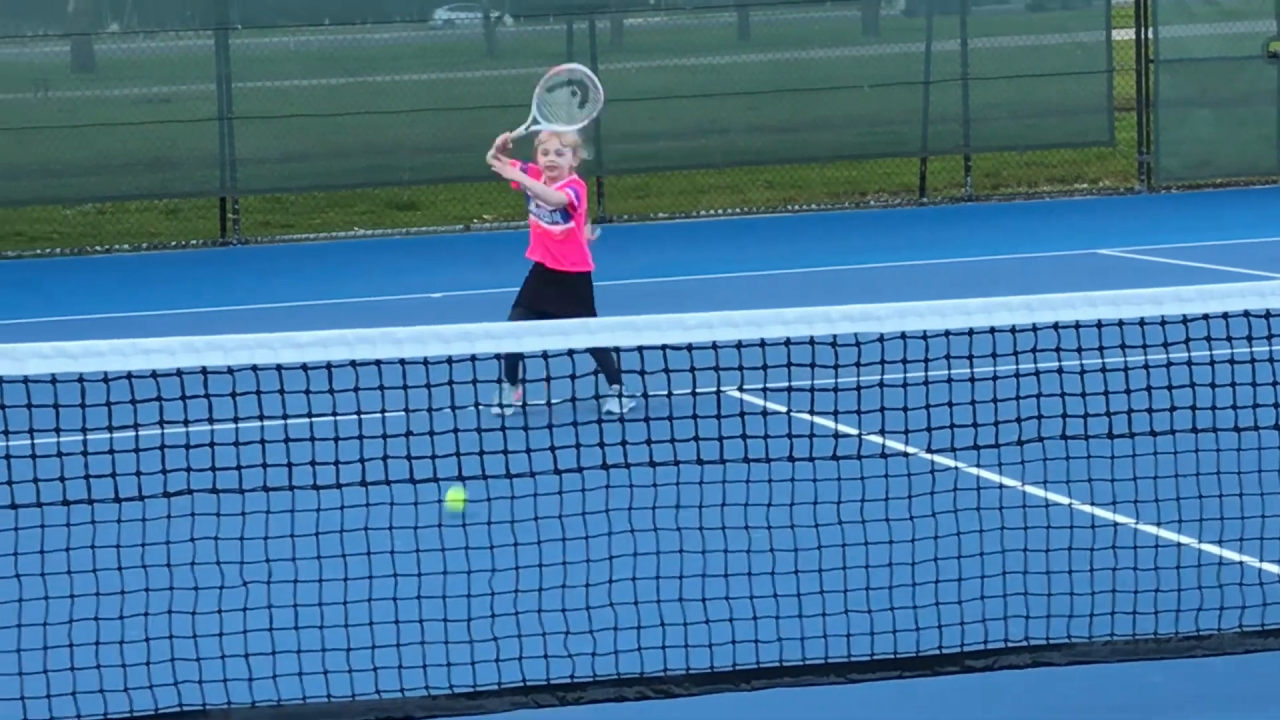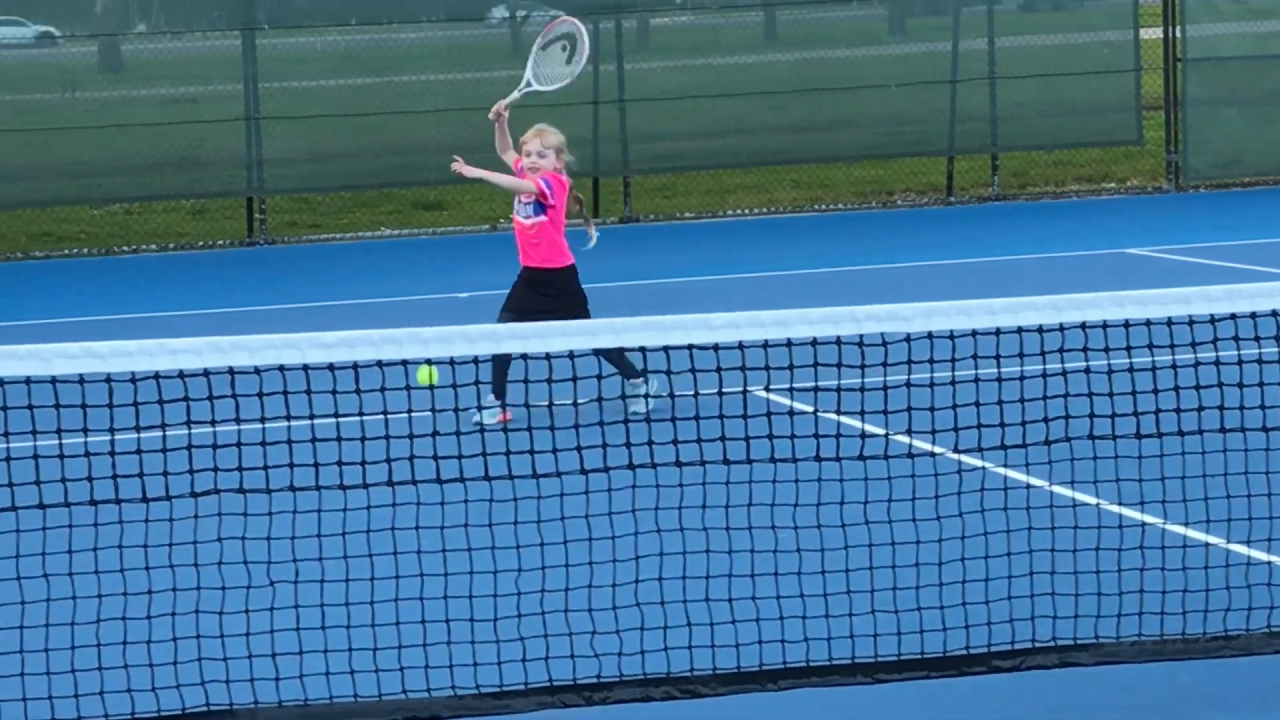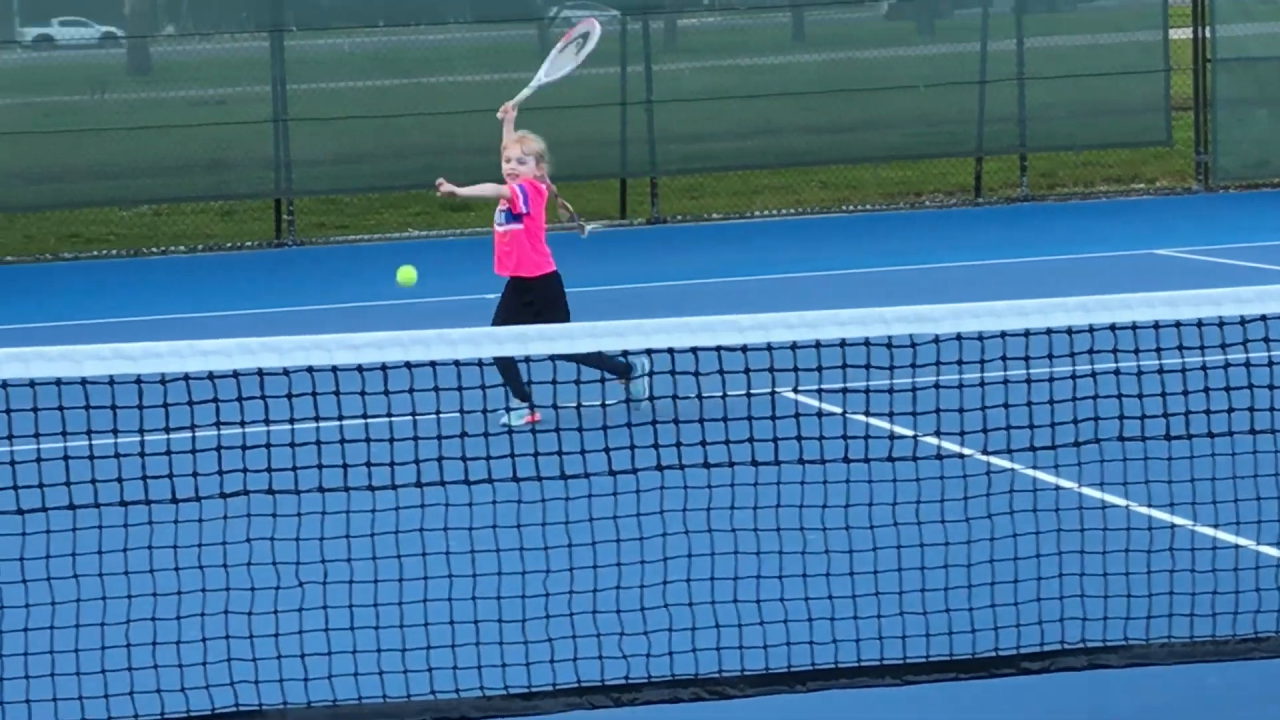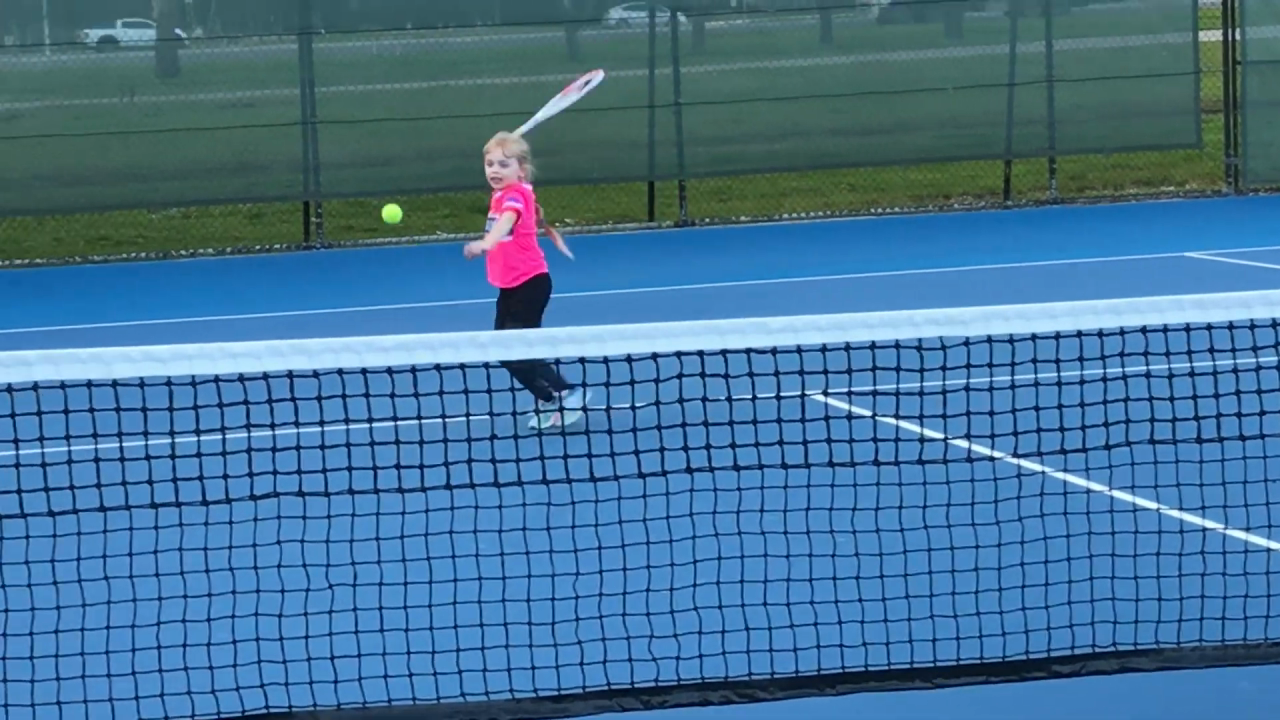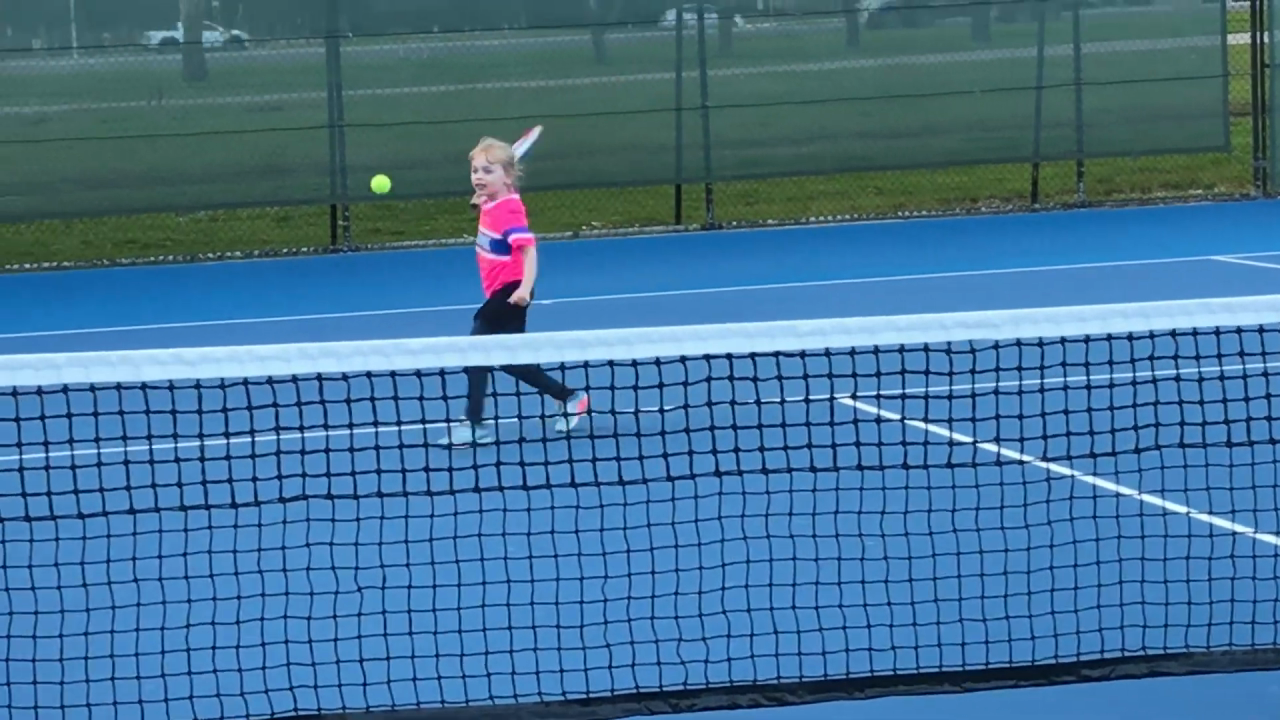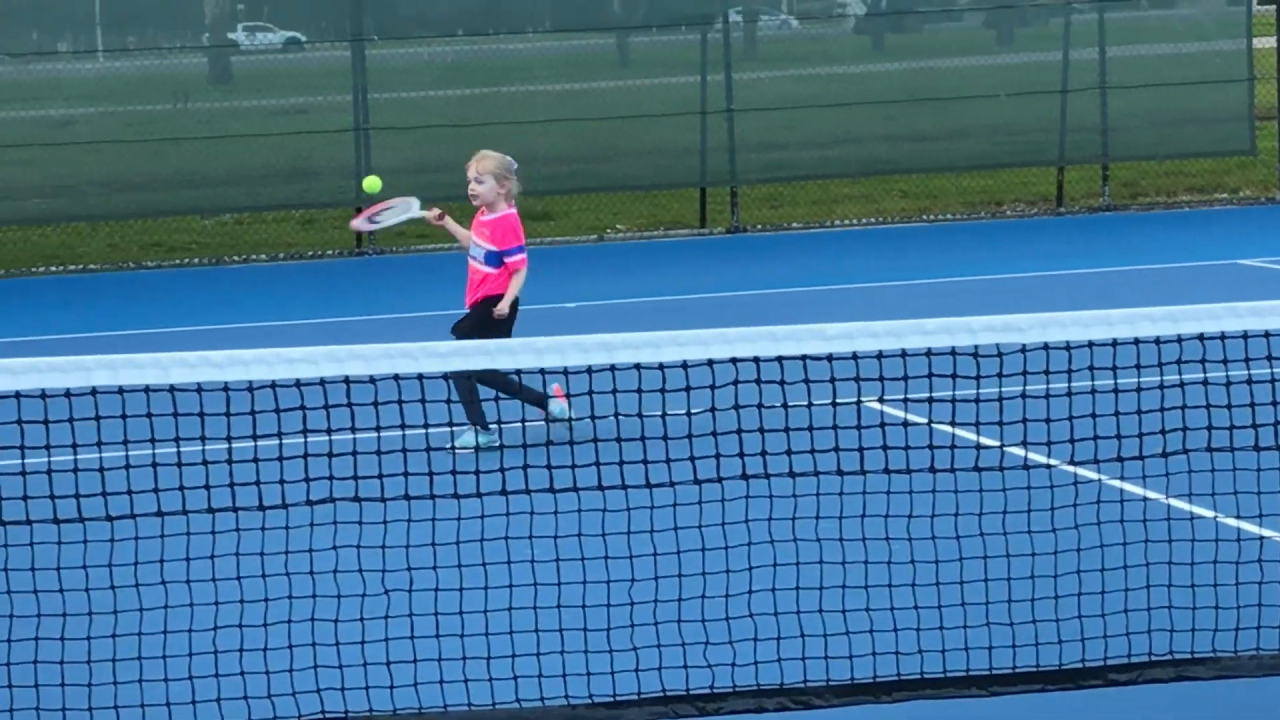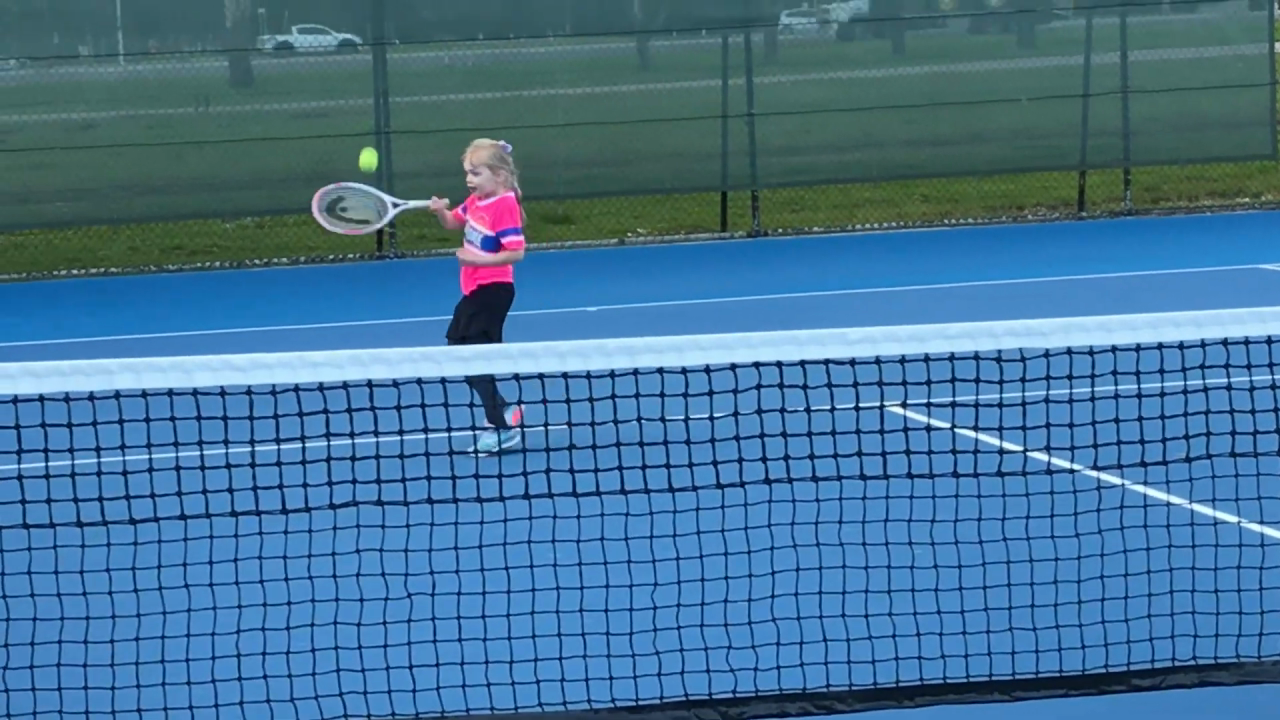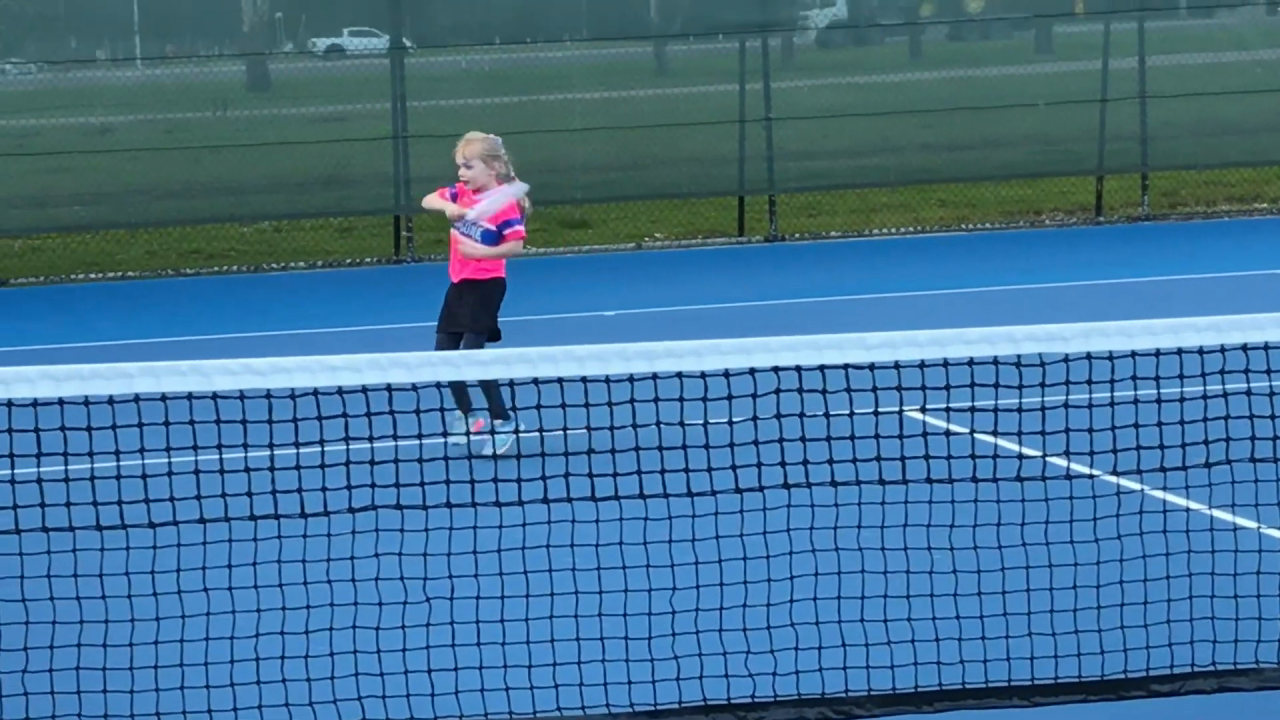
dt=0.1s
person 1, frame 1
left shoulder: (576, 186)
right shoulder: (535, 174)
left elbow: (553, 198)
right elbow: (495, 160)
left wrist: (515, 177)
right wrist: (500, 147)
left hip: (574, 272)
right hip: (543, 268)
left ankle: (616, 389)
right ankle: (511, 386)
person 1, frame 2
left shoulder: (555, 182)
right shoulder: (529, 177)
left elbow: (517, 184)
right elbow: (505, 151)
left wrist: (476, 173)
right wrist: (499, 120)
left hip: (557, 273)
right hip: (533, 273)
left ankle: (637, 381)
right ankle: (496, 403)
person 1, frame 3
left shoulder: (532, 189)
right shoulder: (515, 185)
left elbow: (496, 190)
right elbow: (507, 152)
left wrist: (457, 190)
right wrist: (508, 121)
left hip: (539, 280)
right hip: (519, 282)
left ankle: (630, 370)
right ankle: (523, 404)
person 1, frame 4
left shoulder: (517, 193)
right shoulder: (506, 192)
left elbow: (508, 219)
left wrist: (484, 244)
left hip: (530, 283)
right hip: (511, 284)
left ankle: (566, 392)
right ankle: (551, 404)
person 1, frame 5
left shoulder: (510, 208)
right shoulder: (491, 204)
left elbow: (529, 250)
left wrist: (525, 287)
right wrist: (481, 200)
left hip: (511, 291)
right hip: (499, 292)
right knee: (508, 359)
left ankle: (474, 423)
right ankle: (570, 399)
person 1, frame 6
left shoulder: (506, 222)
right shoulder: (483, 215)
left elbow: (520, 269)
left wrist: (507, 301)
right wrist: (444, 222)
left hip: (495, 304)
right hip: (481, 302)
right knee: (479, 368)
left ankle: (479, 429)
right ankle: (545, 397)
person 1, frame 7
left shoulder: (506, 206)
right shoulder: (475, 200)
left elbow: (516, 252)
right elbow: (454, 224)
left wrist: (481, 258)
right wrist: (440, 210)
left hip: (493, 291)
right hip: (473, 291)
left ankle: (502, 427)
right ankle: (504, 410)
person 1, frame 8
left shoulder: (506, 203)
right shoulder: (461, 191)
left elbow: (516, 244)
right elbow: (429, 201)
left wrist: (480, 250)
right wrist: (445, 205)
left hip: (487, 285)
right hip: (460, 283)
left knee: (471, 352)
right knee: (443, 350)
left ankle: (502, 422)
right ankle: (465, 414)
